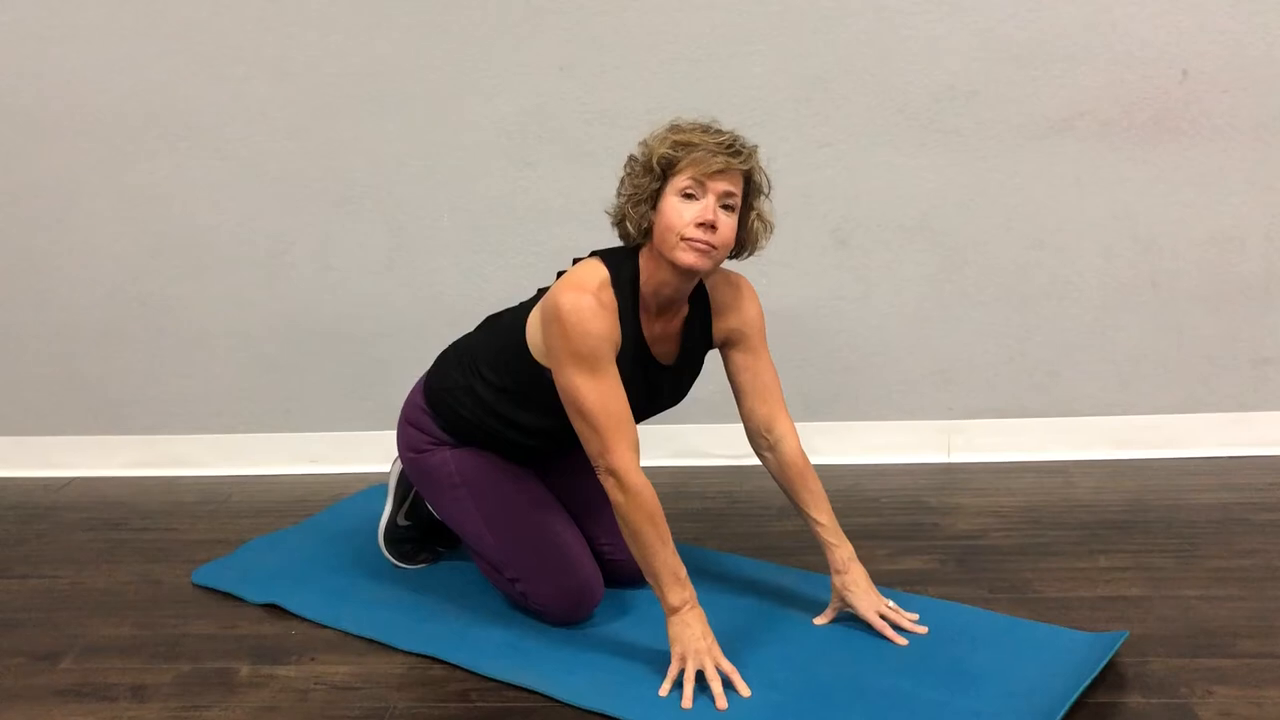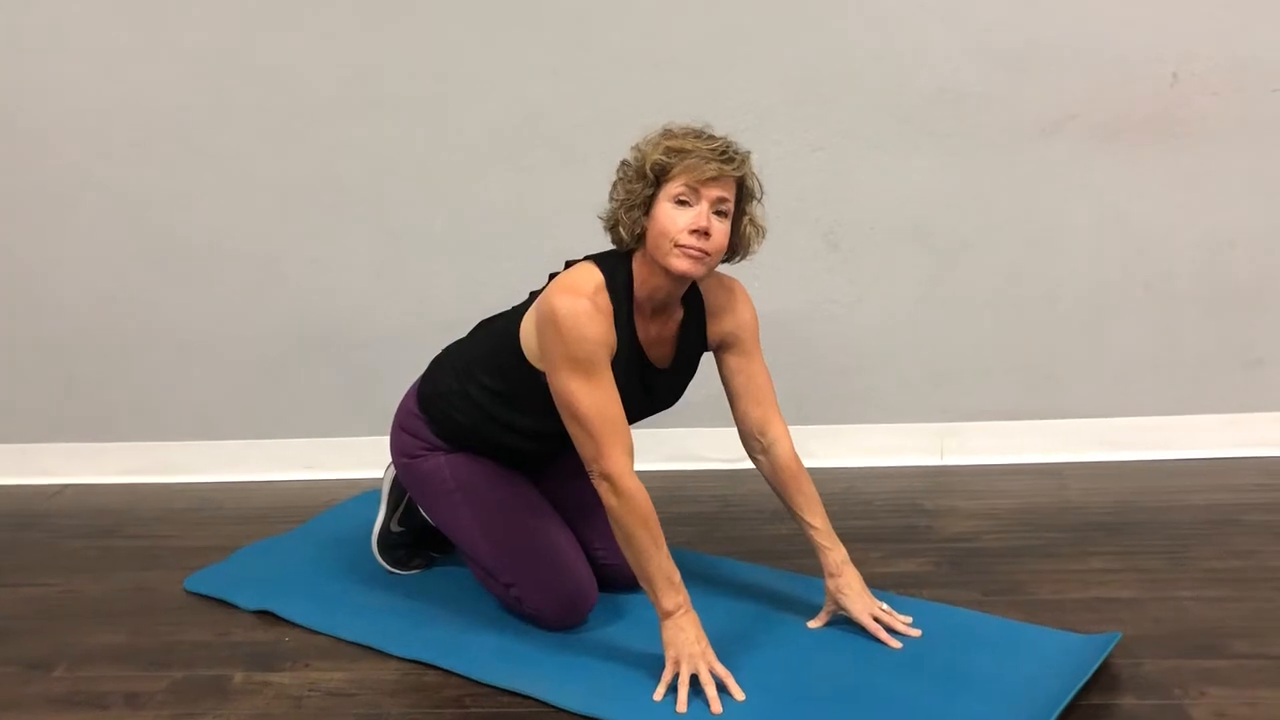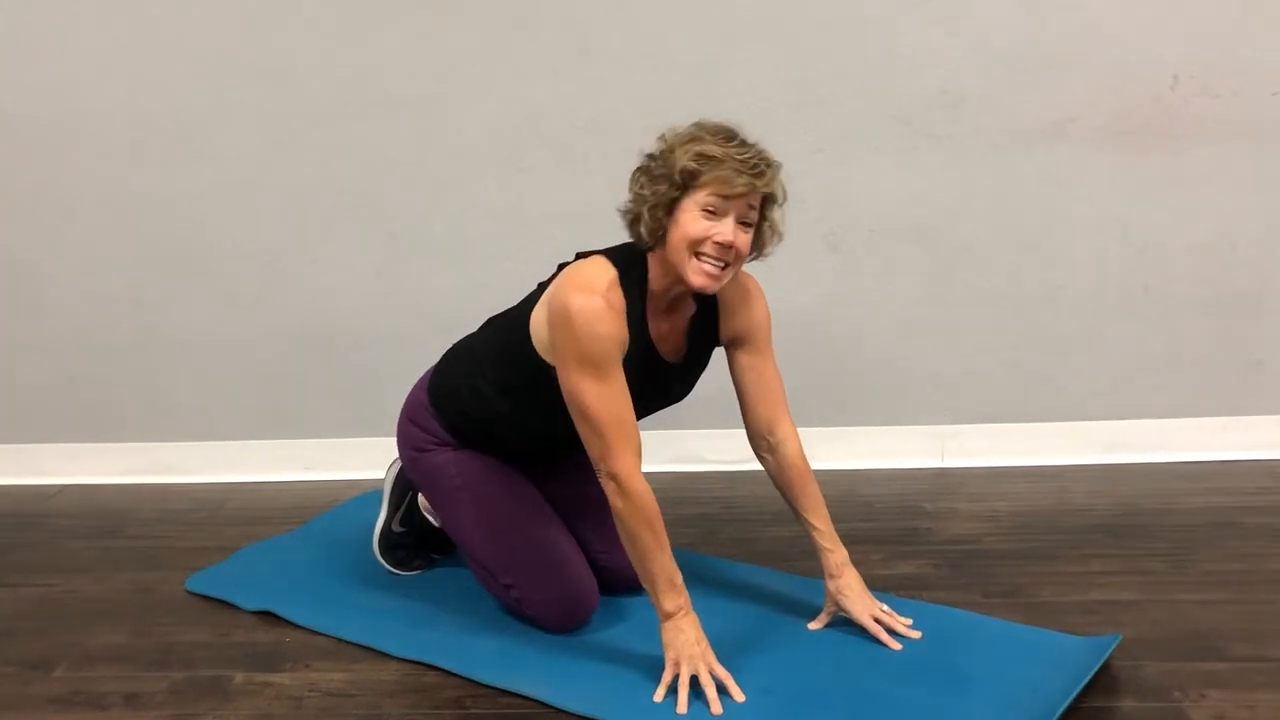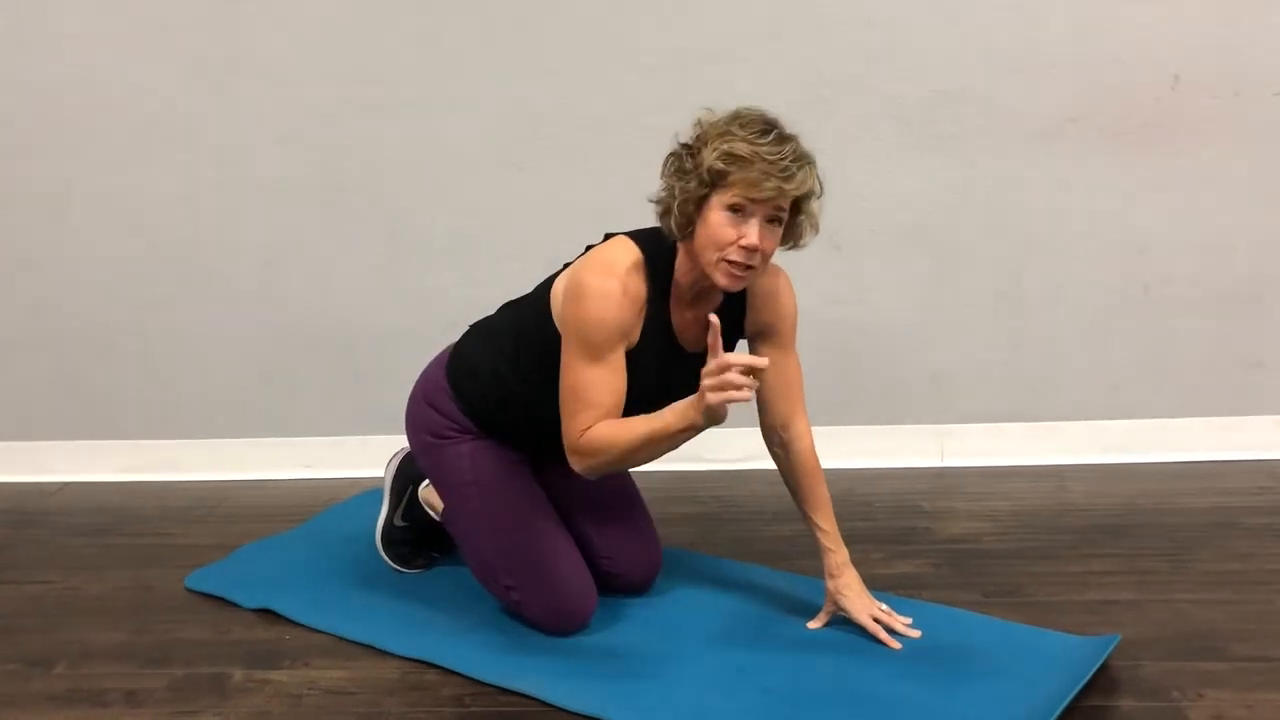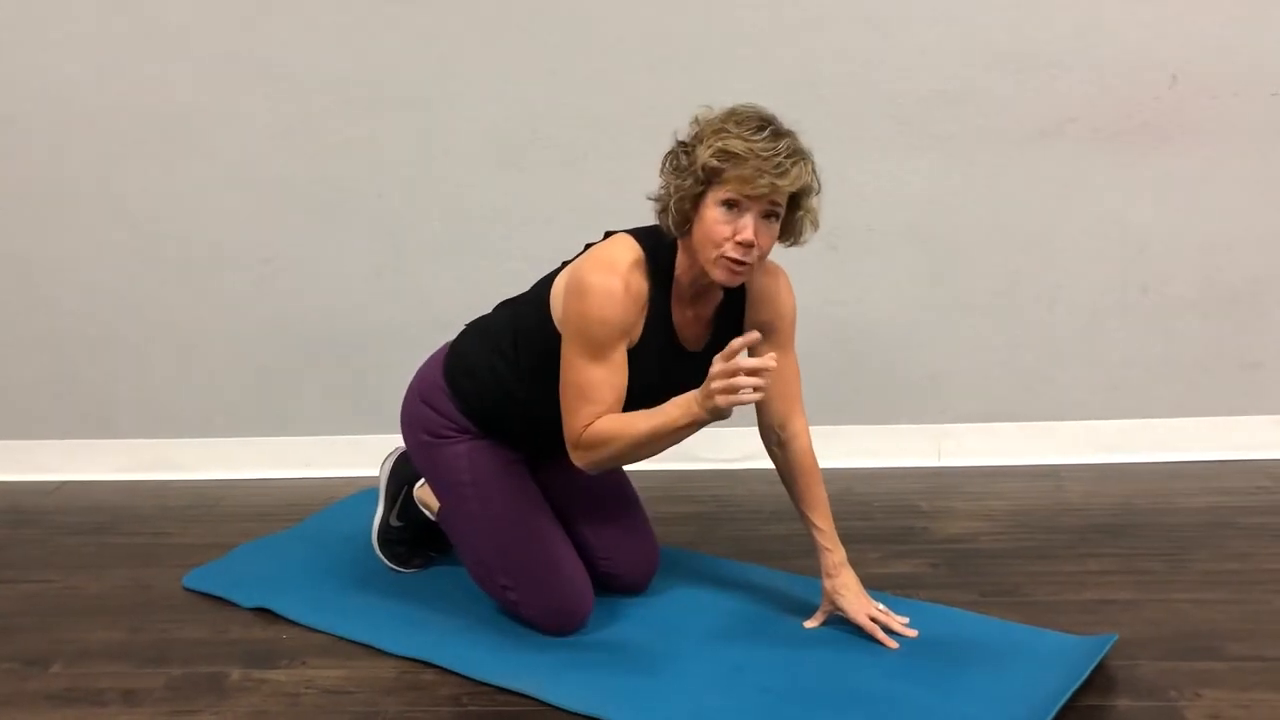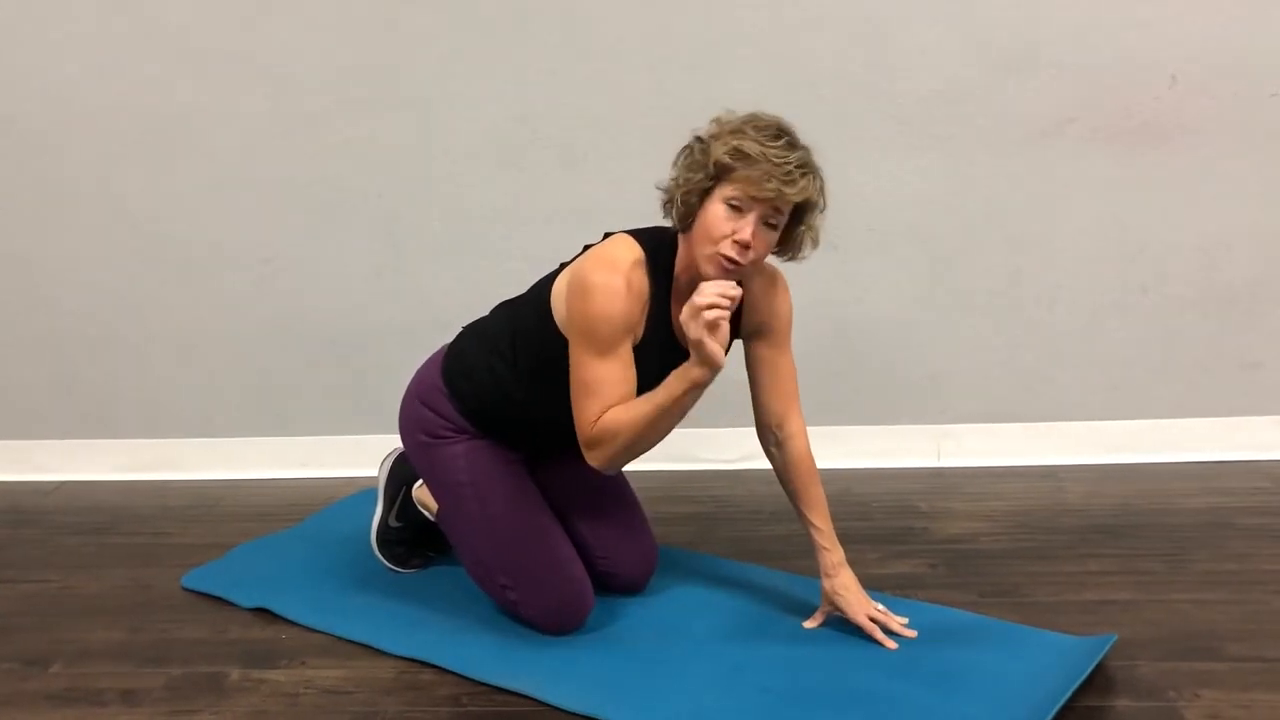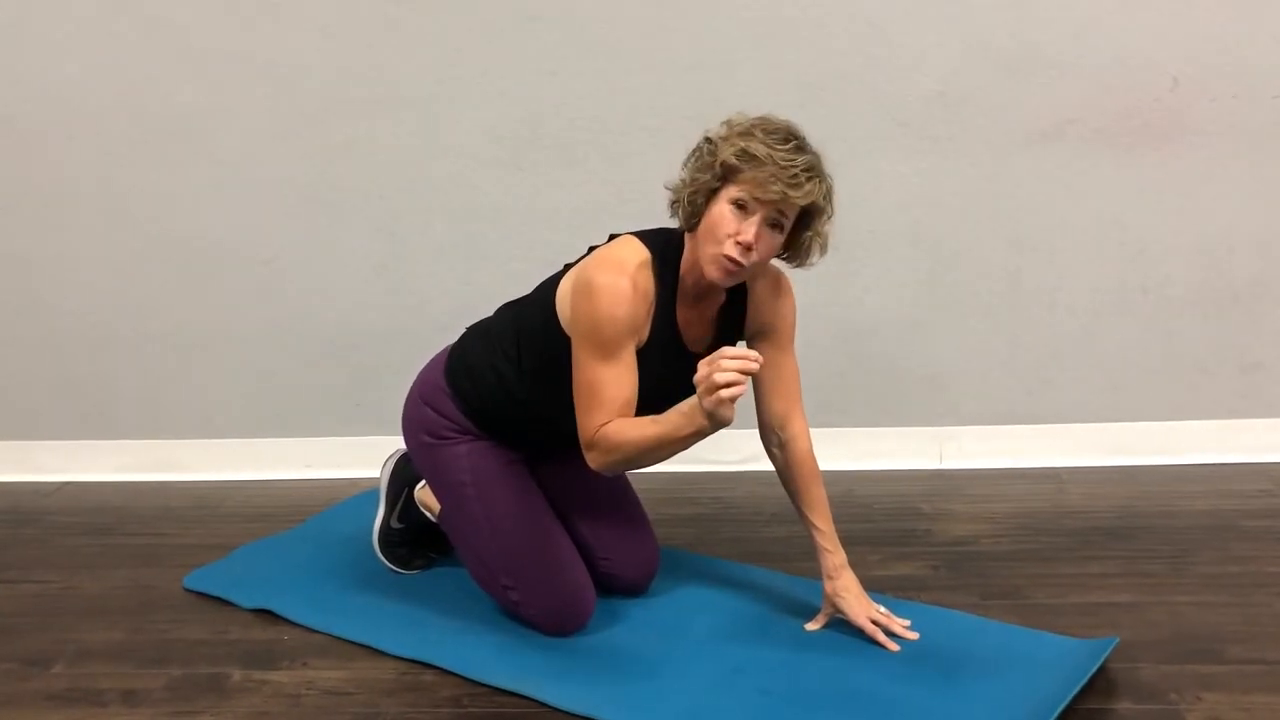
dt=0.5s
person 1, frame 1
left shoulder: (730, 301)
right shoulder: (584, 302)
left elbow: (773, 435)
right elbow: (618, 470)
left wrist: (844, 563)
right wrist: (682, 611)
left hip: (547, 435)
right hip: (454, 431)
left knee: (628, 564)
right knee: (568, 596)
left ankle: (490, 507)
right ankle: (429, 503)
person 1, frame 2
left shoulder: (723, 304)
right shoulder: (578, 306)
left elbow: (767, 438)
right elbow: (612, 474)
left wrist: (838, 565)
right wrist: (676, 615)
left hip: (539, 440)
right hip: (446, 436)
left knee: (622, 568)
right knee: (562, 600)
left ankle: (499, 511)
right ankle: (424, 509)
person 1, frame 3
left shoulder: (738, 301)
right shoulder: (591, 302)
left elbow: (775, 438)
right elbow: (621, 475)
left wrist: (839, 567)
right wrist: (676, 618)
left hip: (548, 438)
right hip: (454, 432)
left knee: (624, 572)
right knee: (564, 604)
left ankle: (485, 512)
right ankle: (427, 508)
person 1, frame 4
left shoulder: (767, 292)
right shoulder: (610, 284)
left elbow: (788, 432)
right elbow: (585, 450)
left wrist: (838, 566)
right wrist: (698, 410)
left hip: (552, 426)
right hip: (466, 413)
left knee: (634, 573)
right knee: (562, 608)
left ankle: (501, 504)
right ankle: (427, 498)
person 1, frame 5
left shoulder: (765, 291)
right shoulder: (612, 281)
left elbow: (786, 431)
right elbow: (588, 447)
left wrist: (835, 565)
right wrist: (702, 404)
left hip: (547, 427)
right hip: (462, 412)
left knee: (631, 572)
right knee: (559, 607)
left ankle: (491, 503)
right ankle: (423, 498)
person 1, frame 6
left shoulder: (761, 292)
right shoulder: (613, 280)
left elbow: (782, 430)
right elbow: (603, 448)
left wrist: (833, 565)
right wrist: (697, 370)
left hip: (550, 425)
right hip: (461, 413)
left knee: (630, 572)
right knee: (558, 607)
left ankle: (501, 507)
right ankle: (421, 498)
person 1, frame 7
left shoulder: (766, 294)
right shoulder: (618, 281)
left elbow: (785, 431)
right elbow: (603, 448)
left wrist: (836, 568)
right wrist: (703, 414)
left hip: (552, 426)
right hip: (464, 414)
left knee: (632, 573)
right knee: (561, 608)
left ankle: (480, 504)
right ankle: (422, 498)
